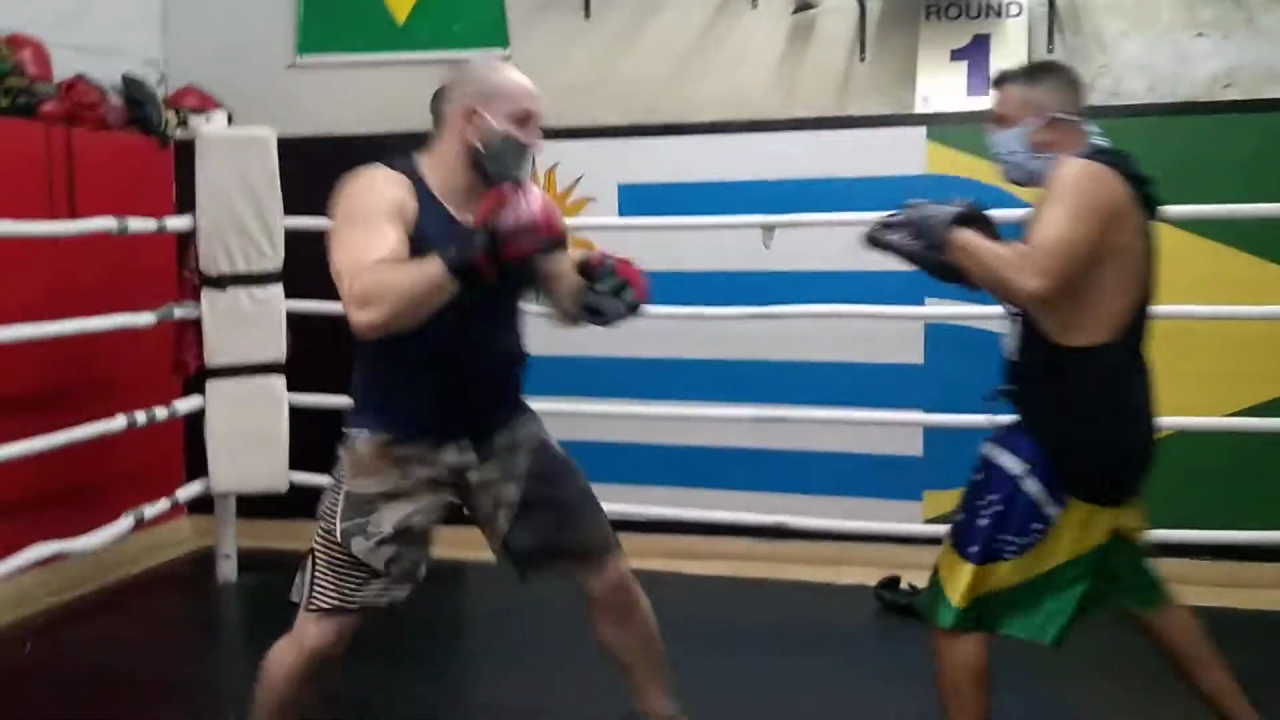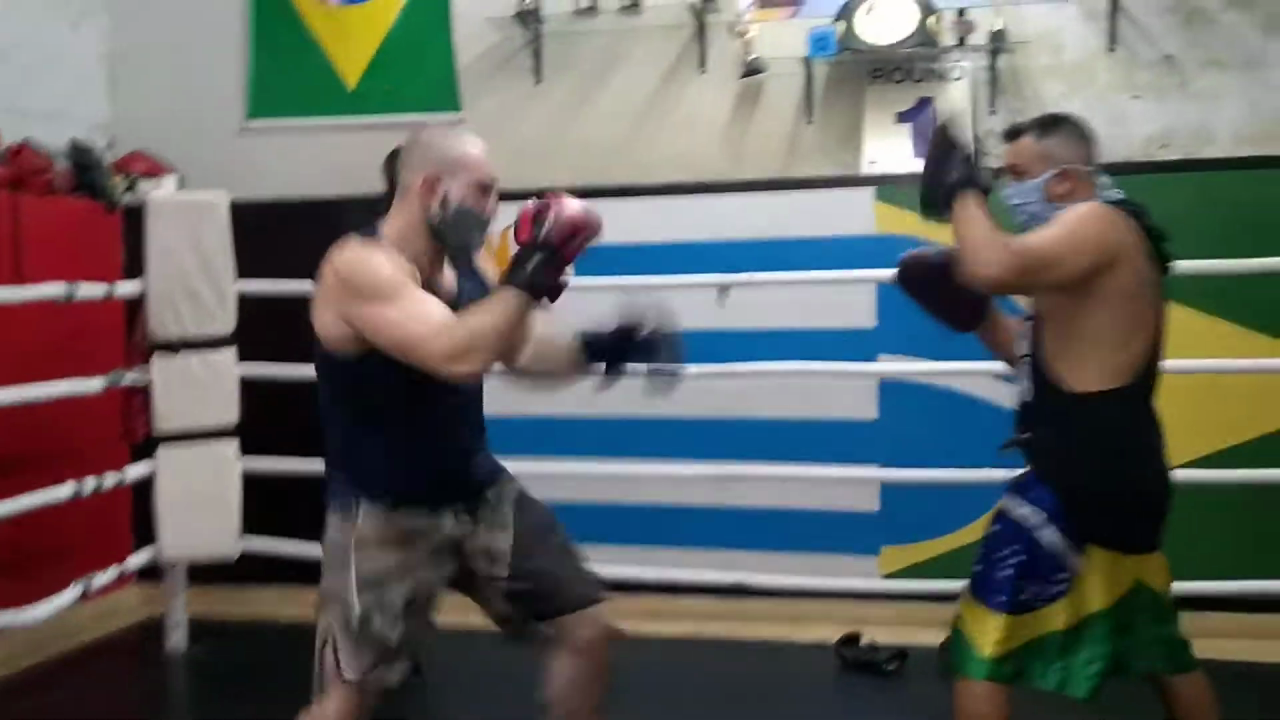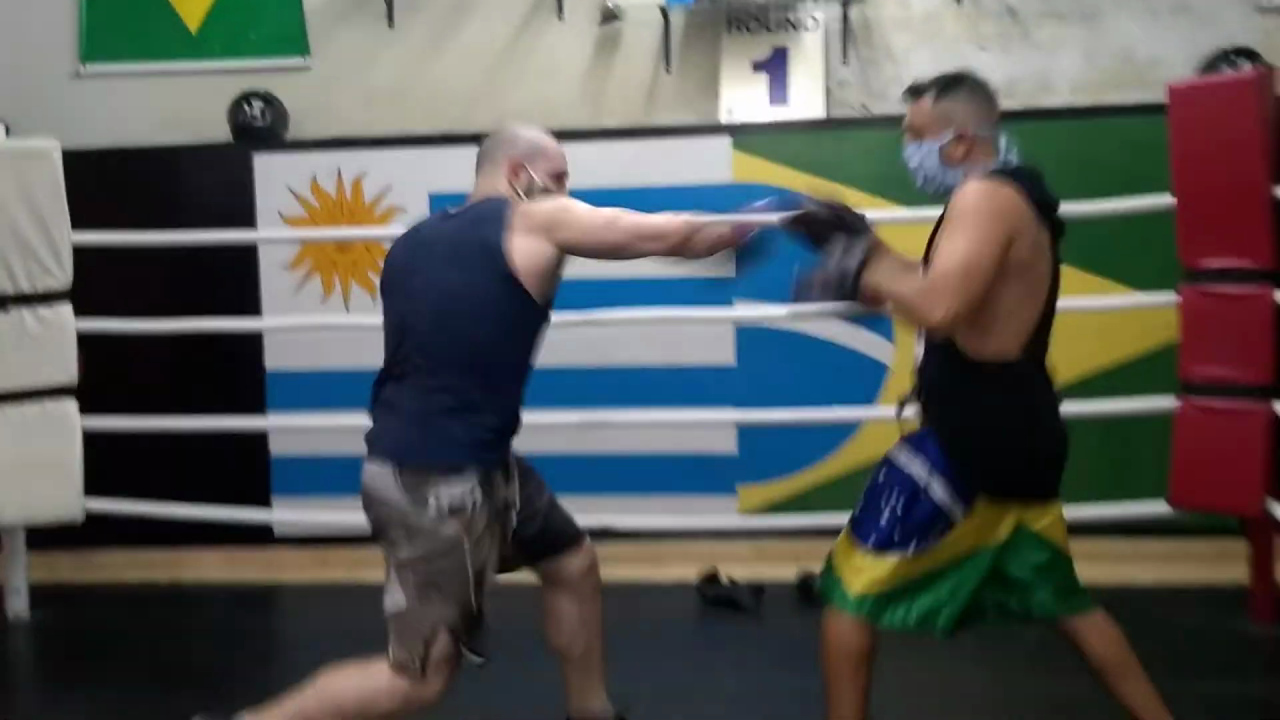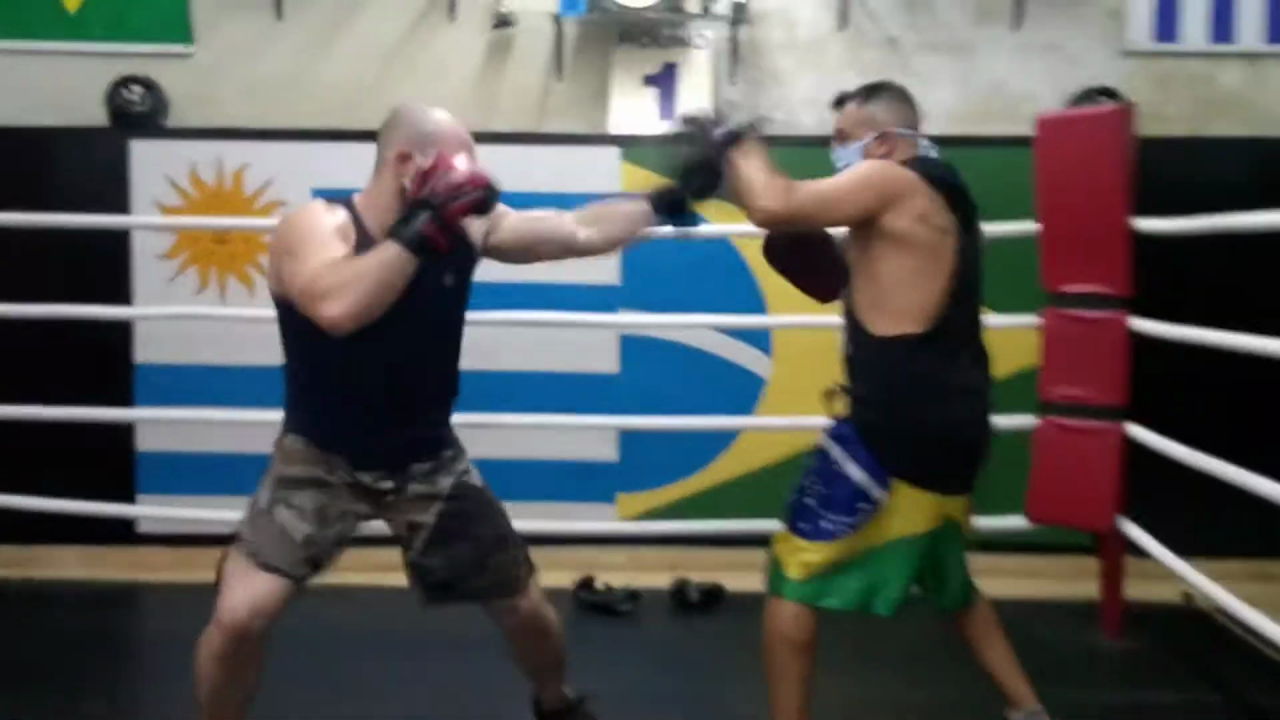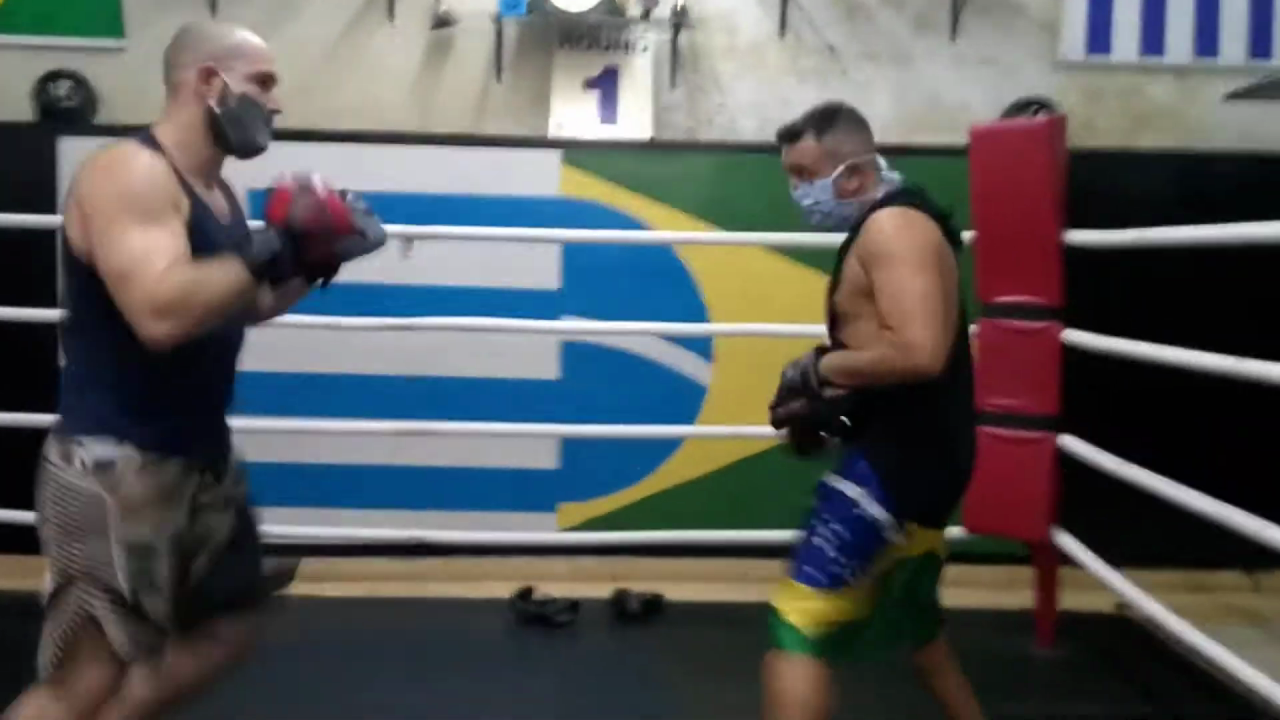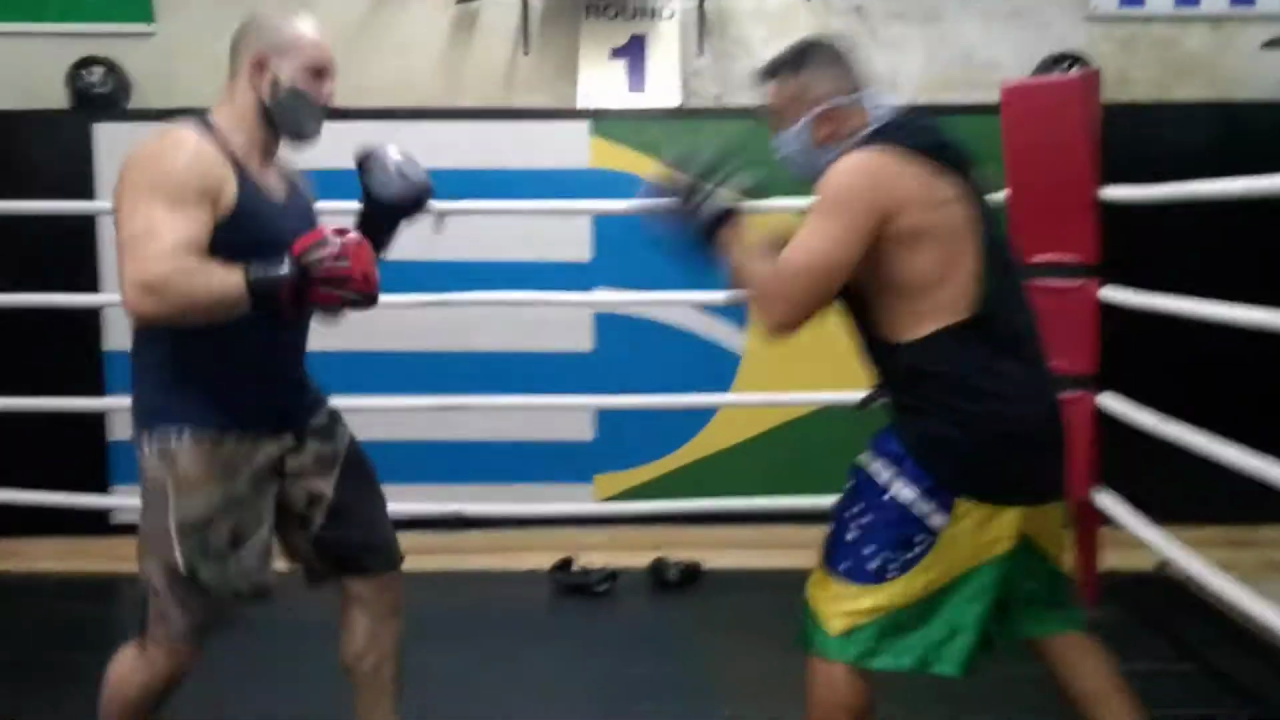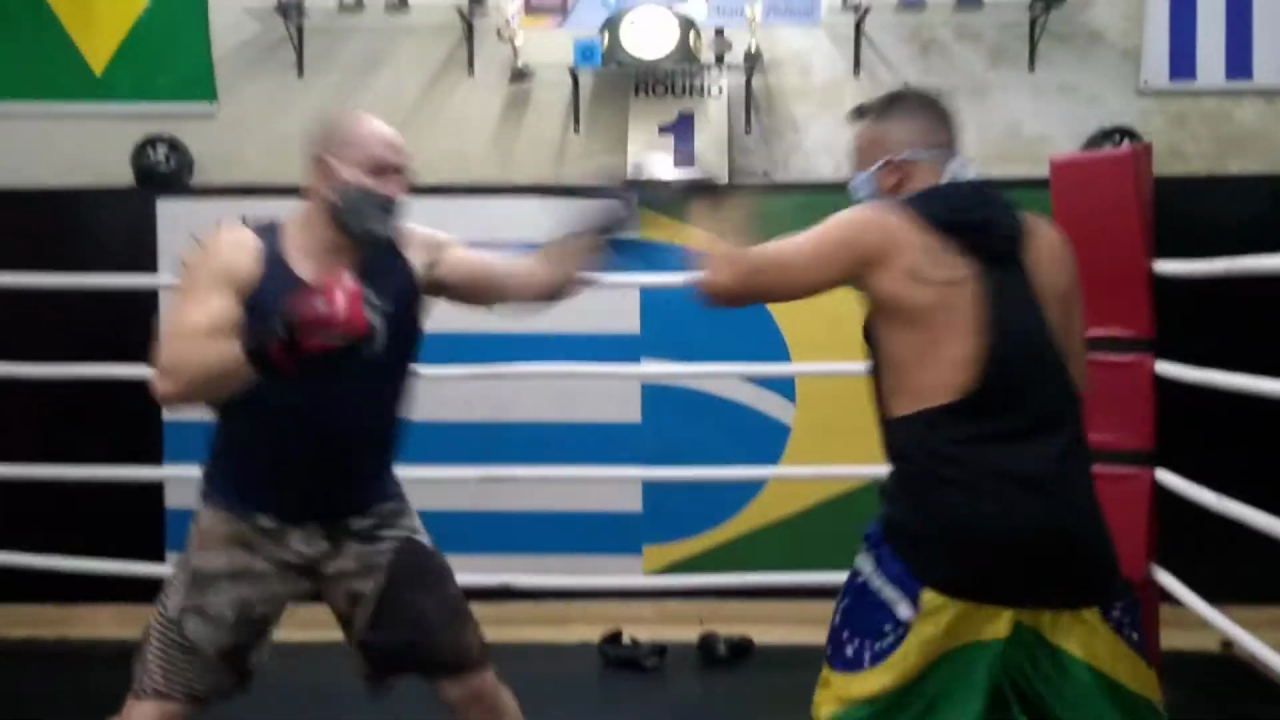
dt=0.5s
person 1, frame 1
left shoulder: (519, 198)
right shoulder: (379, 191)
left elbow: (566, 299)
right elbow: (371, 309)
left wrist: (598, 286)
right wrist: (474, 252)
left hip: (502, 432)
right hip: (392, 444)
left knee: (608, 577)
right knee: (318, 635)
person 1, frame 2
left shoulder: (470, 262)
right shoulder: (362, 264)
left elbow: (532, 354)
right elbow: (458, 355)
left wrist: (604, 347)
right wrist: (533, 271)
left hip: (476, 492)
right hip: (386, 516)
left knee: (586, 626)
person 1, frame 3
left shoulder: (418, 243)
right shoulder: (538, 220)
right elbow: (673, 233)
right wrist: (740, 230)
left hip: (465, 467)
right hip: (443, 483)
left knee: (574, 565)
person 1, frame 4
left shoulder: (463, 228)
right shoulder: (312, 226)
left elbow: (577, 234)
right elbow: (337, 307)
left wrist: (668, 199)
right wrist: (422, 227)
left hip: (426, 461)
right hip: (321, 457)
left knee: (521, 607)
right knee: (239, 618)
person 1, frame 5
left shoulder: (216, 190)
right shoulder: (128, 175)
left elbow: (246, 305)
right elbow: (162, 314)
left wrist: (317, 261)
right wrist: (270, 249)
left hip: (197, 461)
right hip: (117, 467)
left knee: (228, 631)
person 1, frame 6
left shoulder: (284, 177)
right shoulder: (182, 157)
left elbow: (327, 294)
right elbow: (151, 291)
left wrist: (377, 220)
right wrist: (281, 279)
left hip: (299, 420)
right hip: (198, 435)
left knee: (376, 582)
right knee: (170, 646)
person 1, frame 7
left shoulder: (412, 256)
right shoulder: (236, 254)
left elbow: (534, 279)
right elbow: (175, 376)
left wrist: (604, 223)
right wrist: (279, 341)
left hip: (368, 520)
right hip: (247, 524)
person 2, frame 1
left shoulder: (1083, 179)
right shoulder: (1100, 186)
left elbow: (1032, 281)
right elbow: (1050, 300)
left wrist: (951, 234)
right wrist: (968, 255)
left hip: (1065, 431)
right hip: (1107, 424)
left knee: (957, 602)
right knee: (1136, 589)
person 2, frame 2
left shoulder: (1098, 225)
right shoulder: (1087, 243)
left elbow: (995, 267)
right elbow: (1031, 351)
left wrist: (962, 191)
right wrist: (965, 309)
left hip: (1079, 481)
right hip: (1126, 477)
left knee: (983, 647)
right knee: (1159, 650)
person 2, frame 3
left shoulder: (986, 198)
right shoulder: (1011, 198)
left elbow: (938, 309)
right elbow: (934, 285)
left wrist: (861, 269)
right wrist: (860, 240)
left hip: (971, 438)
right hip: (1024, 436)
left knee: (849, 588)
right knee: (1061, 598)
person 2, frame 4
left shoulder: (891, 181)
right shoulder: (938, 199)
left elbow: (778, 205)
left wrist: (740, 146)
right wrist: (812, 258)
left hip: (893, 424)
right hip: (953, 424)
left knee: (794, 577)
right knee: (948, 586)
person 2, frame 5
left shoulder: (894, 227)
right shoulder: (880, 231)
left elbow: (919, 354)
left wrist: (818, 370)
right wrist: (827, 405)
left hip: (899, 460)
right hip: (919, 456)
left knee: (796, 628)
right knee: (907, 614)
person 2, frame 6
left shoulder: (863, 174)
right shoulder: (931, 161)
left elbow: (778, 306)
left wrist: (725, 222)
right wrist: (792, 256)
left hip: (950, 440)
right hip: (1021, 425)
left knee: (839, 624)
right knee: (1048, 614)
person 2, frame 7
left shoulder: (881, 232)
right shoulder: (1042, 240)
left elbow: (725, 280)
left wrist: (704, 208)
left hip: (944, 530)
right hip: (1062, 524)
